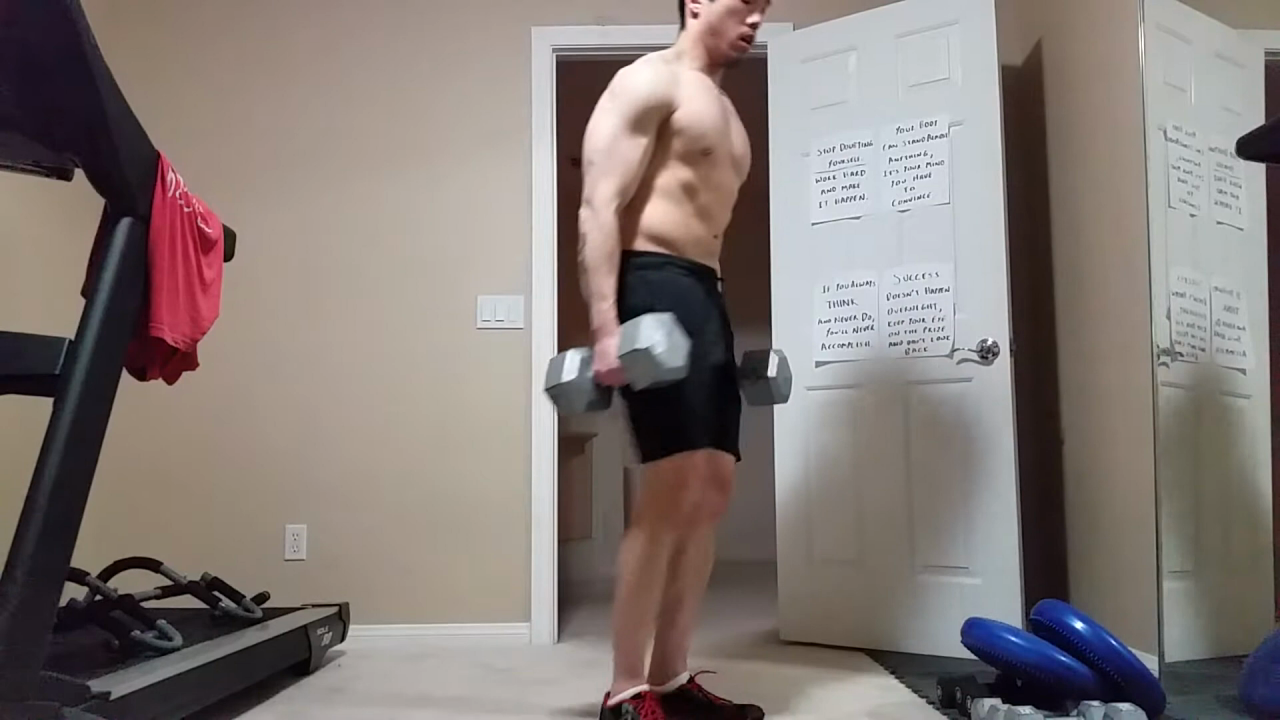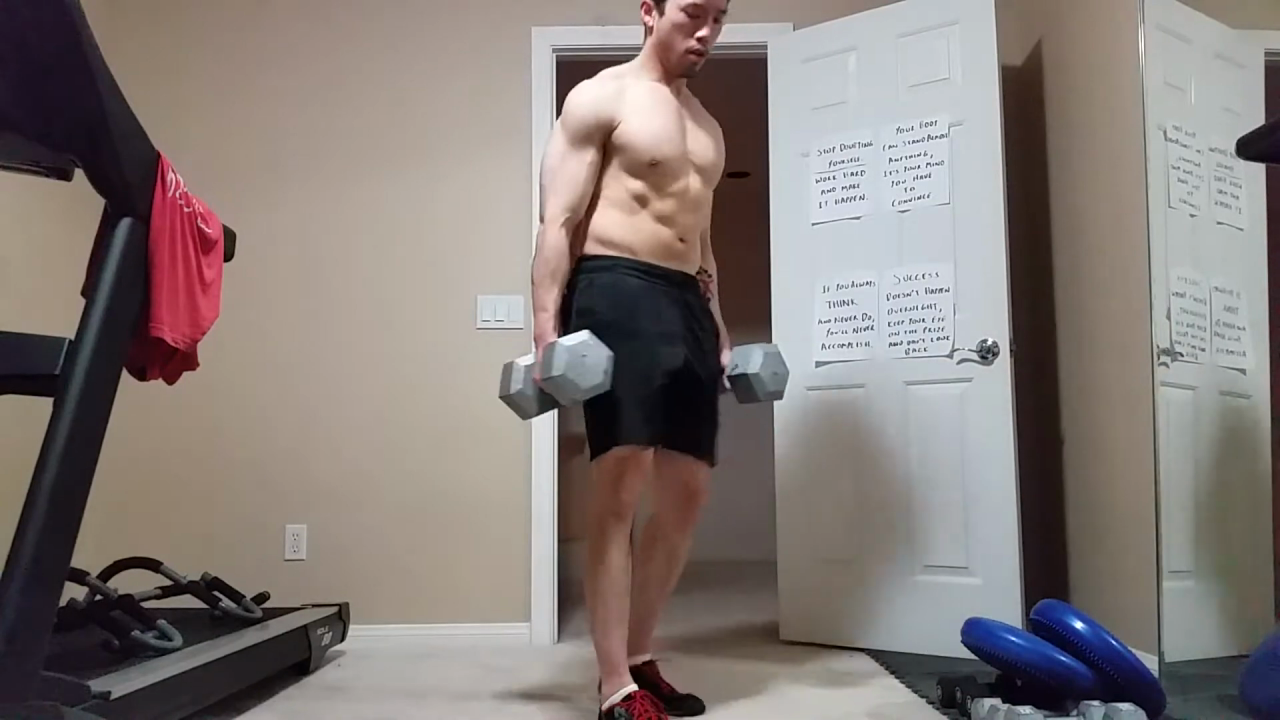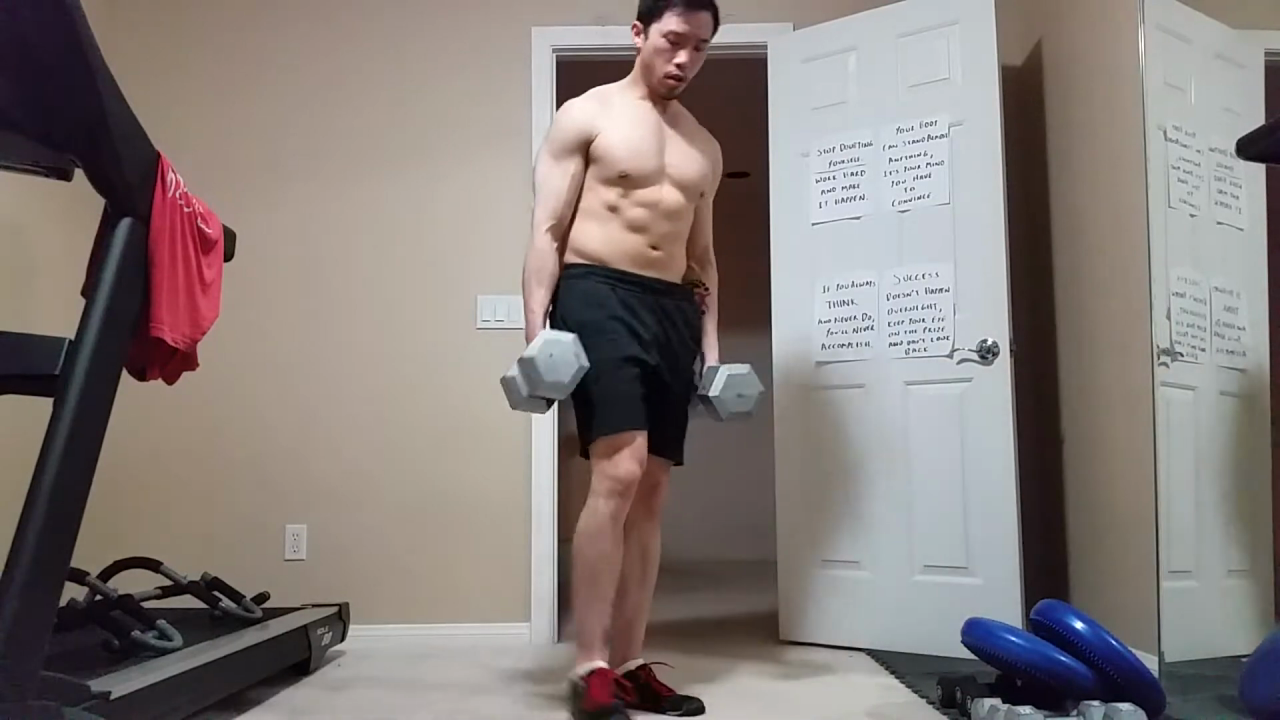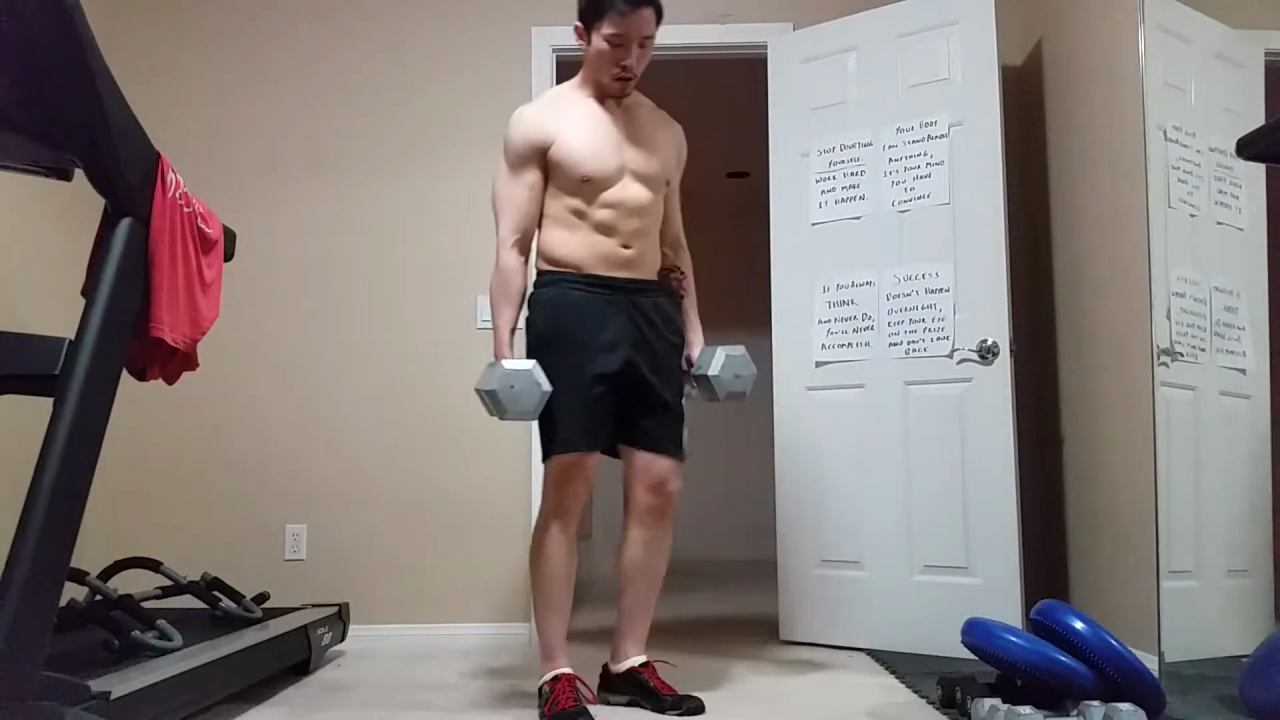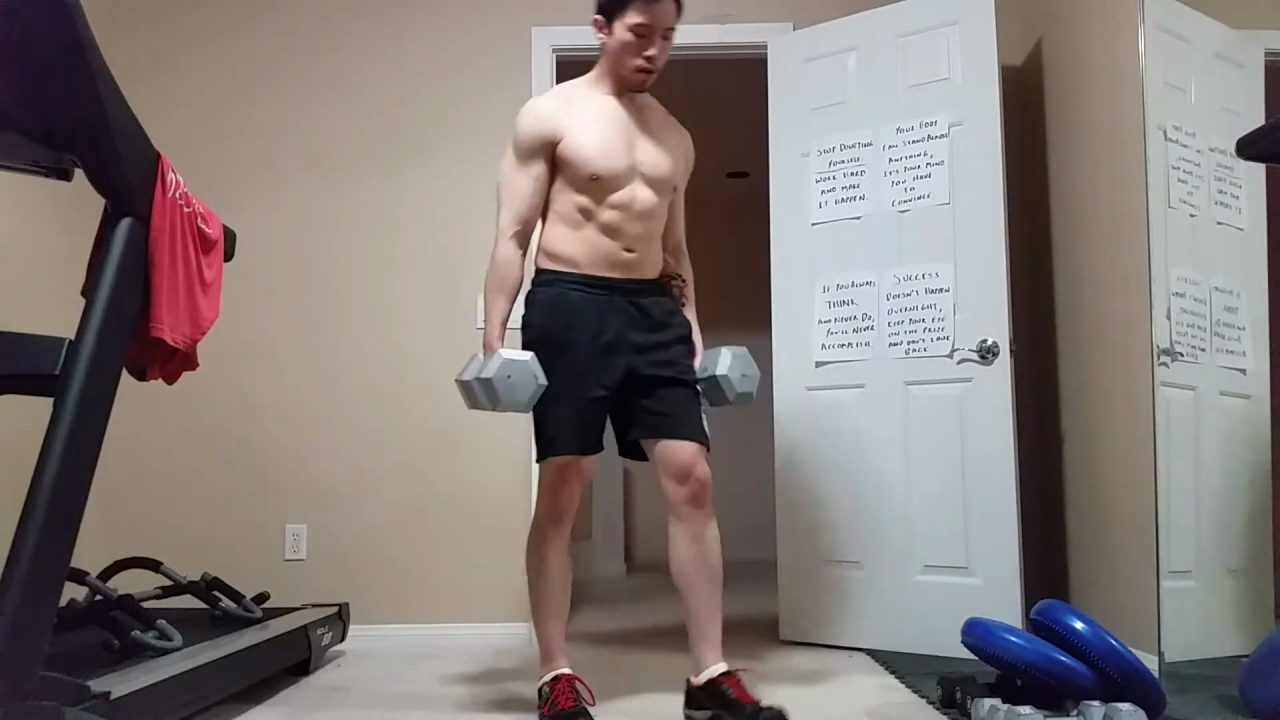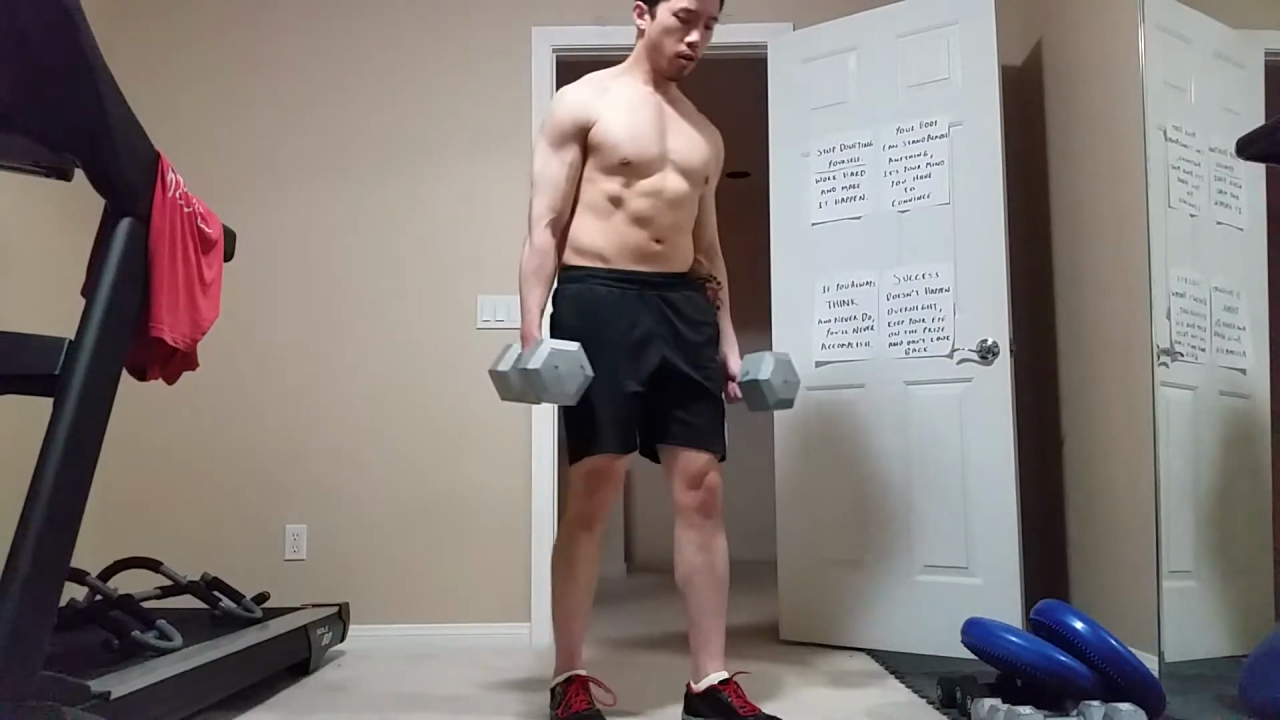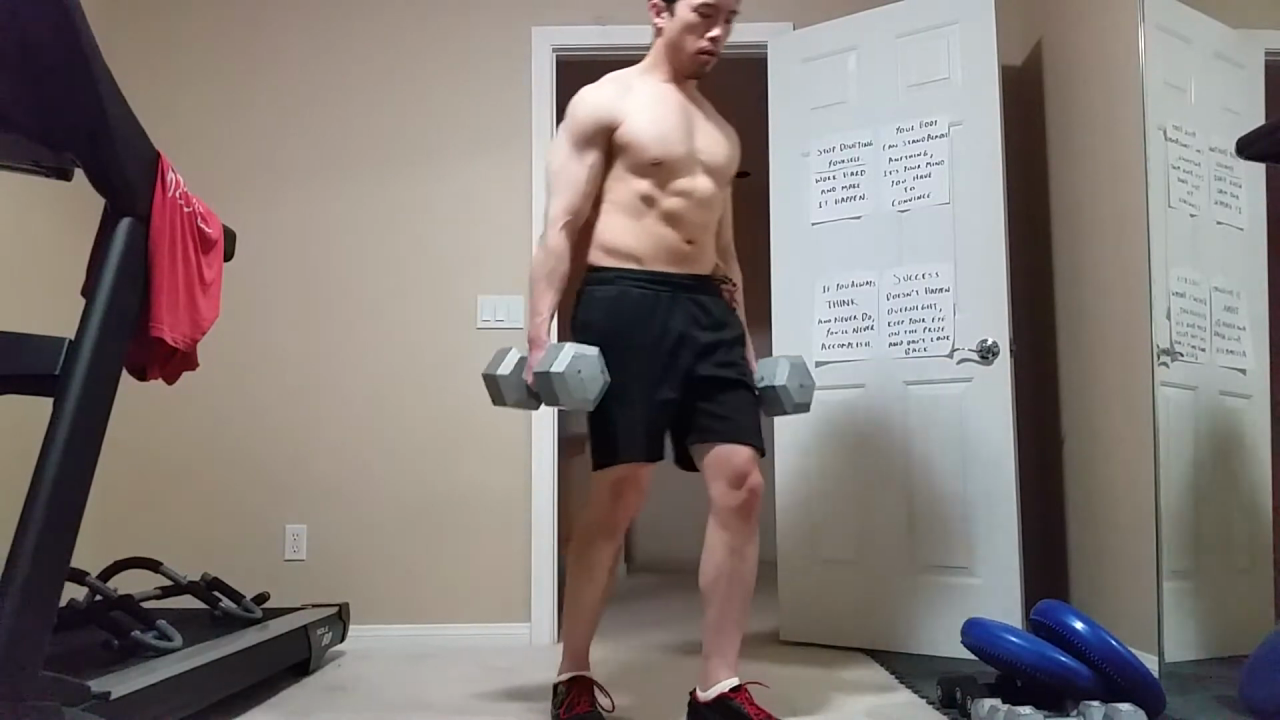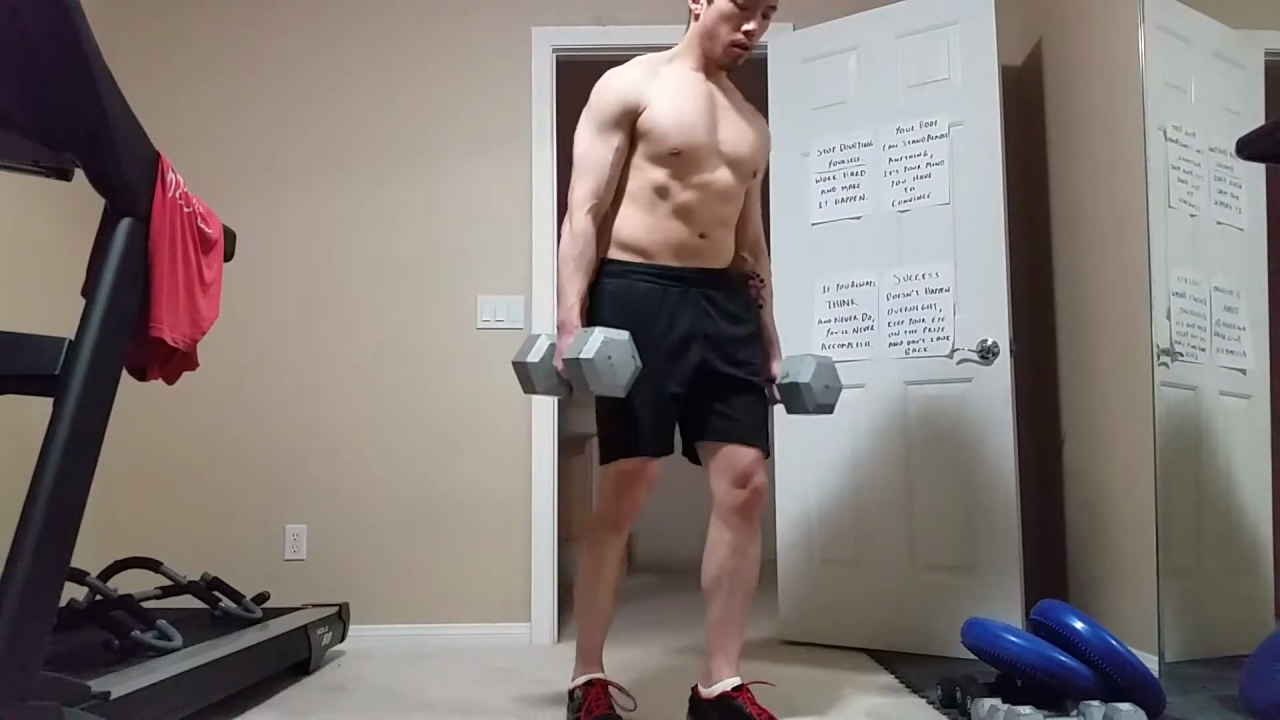
dt=0.4s
person 1, frame 1
left shoulder: (723, 108)
right shoulder: (649, 83)
right elbow: (599, 210)
left wrist: (725, 327)
right wrist: (606, 326)
left hip: (703, 297)
right hip: (655, 289)
left knee: (711, 490)
right knee: (668, 492)
person 1, frame 2
left shoulder: (707, 127)
right shoulder: (600, 100)
right elbow: (557, 225)
left wrist: (720, 329)
right wrist: (547, 332)
left hip: (687, 304)
right hip: (618, 293)
left knee: (685, 493)
right knee: (620, 489)
left ankle: (637, 659)
person 1, frame 3
left shoulder: (704, 148)
right shoulder: (585, 116)
right elbow: (546, 233)
left wrist: (709, 339)
right wrist: (536, 330)
left hip: (671, 311)
right hip: (598, 297)
left knee: (650, 491)
right knee: (618, 473)
person 1, frame 4
left shoulder: (667, 133)
right shoulder: (538, 122)
right elbow: (512, 245)
left wrist: (692, 328)
right wrist: (502, 347)
left hip: (650, 310)
right hip: (572, 307)
left knee: (657, 488)
right knee: (566, 492)
left ankle: (628, 661)
person 1, frame 5
left shoulder: (675, 137)
right shoulder: (549, 116)
right elbow: (511, 236)
left wrist: (692, 332)
right wrist: (493, 336)
left hip: (652, 312)
right hip: (570, 306)
left knee: (691, 482)
right knee: (561, 493)
person 1, frame 6
left shoulder: (706, 135)
right shoulder: (583, 102)
right elbow: (545, 226)
left wrist: (728, 340)
right wrist: (532, 325)
left hip: (682, 308)
right hip: (598, 301)
left knee: (700, 489)
right knee: (593, 492)
person 1, frame 7
left shoulder: (722, 129)
right shoulder: (603, 103)
right elbow: (561, 227)
left wrist: (745, 340)
right wrist: (539, 331)
left hip: (708, 311)
right hip: (625, 303)
left knee: (741, 488)
right knee: (618, 497)
person 1, frame 8
left shoulder: (751, 123)
right shoulder: (630, 86)
right elbow: (584, 211)
left wrist: (770, 339)
right wrist: (571, 315)
left hip: (724, 306)
right hip: (637, 296)
left knee: (743, 487)
right knee: (623, 490)
